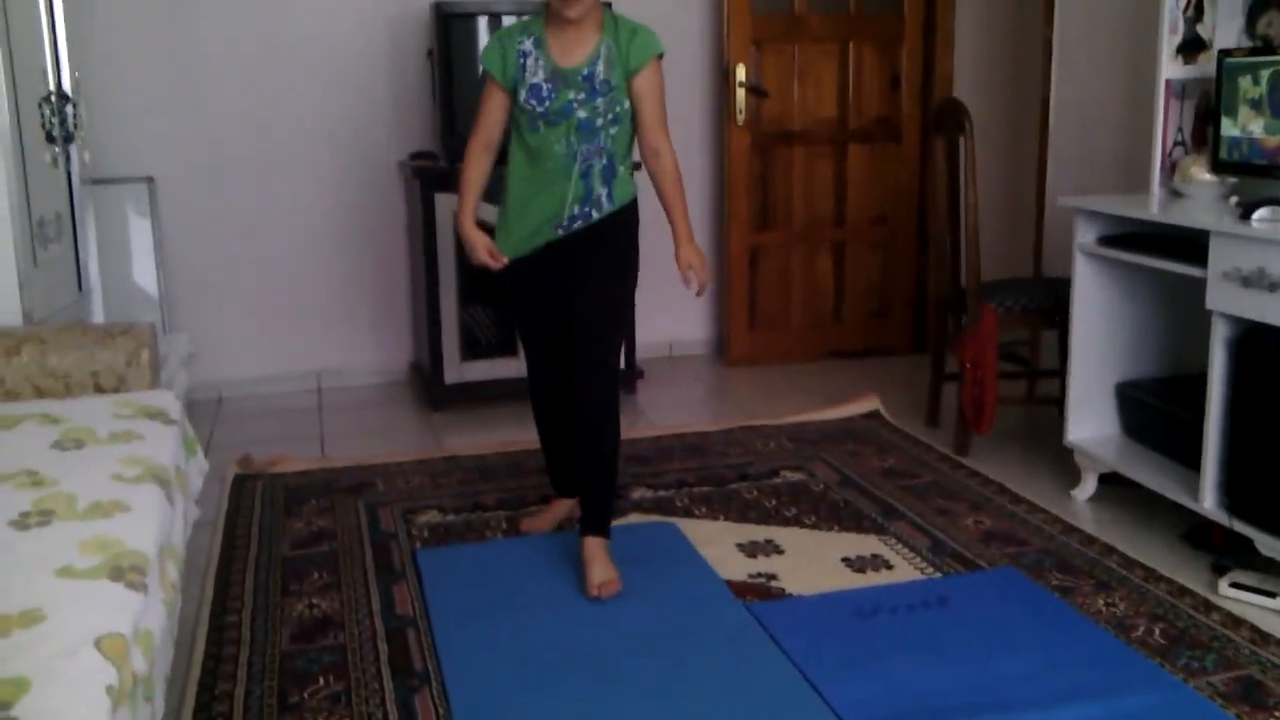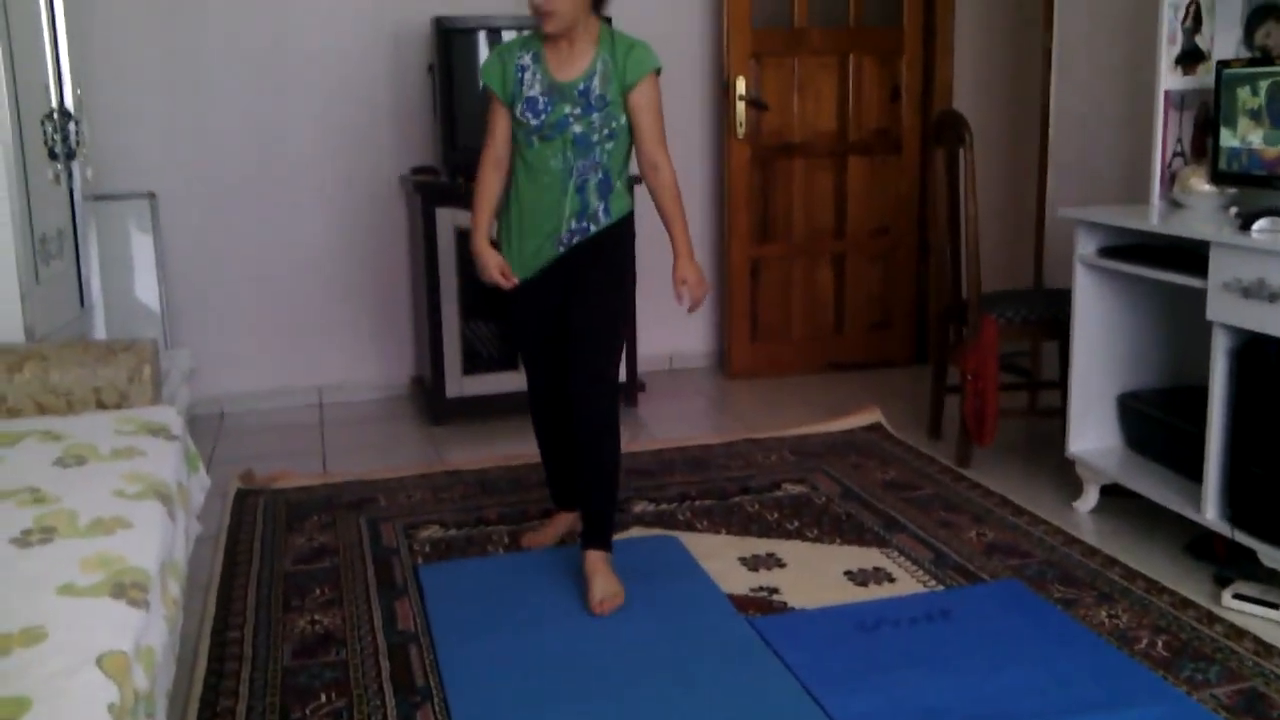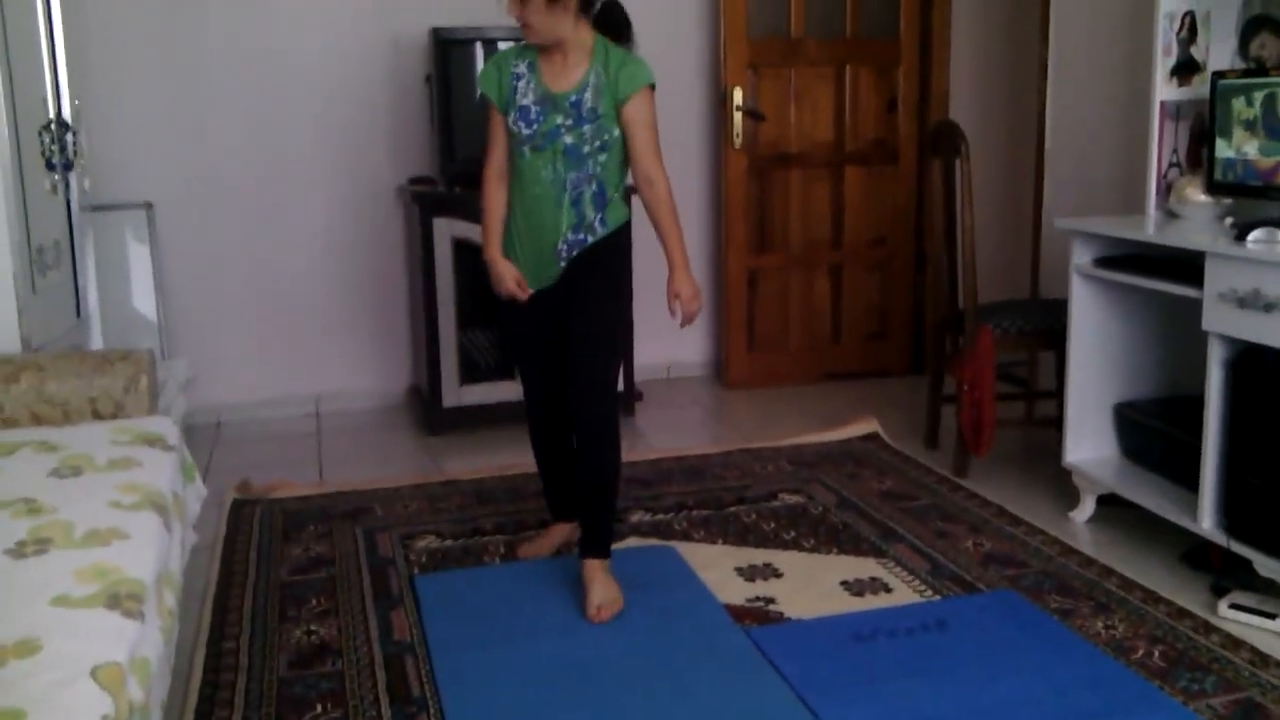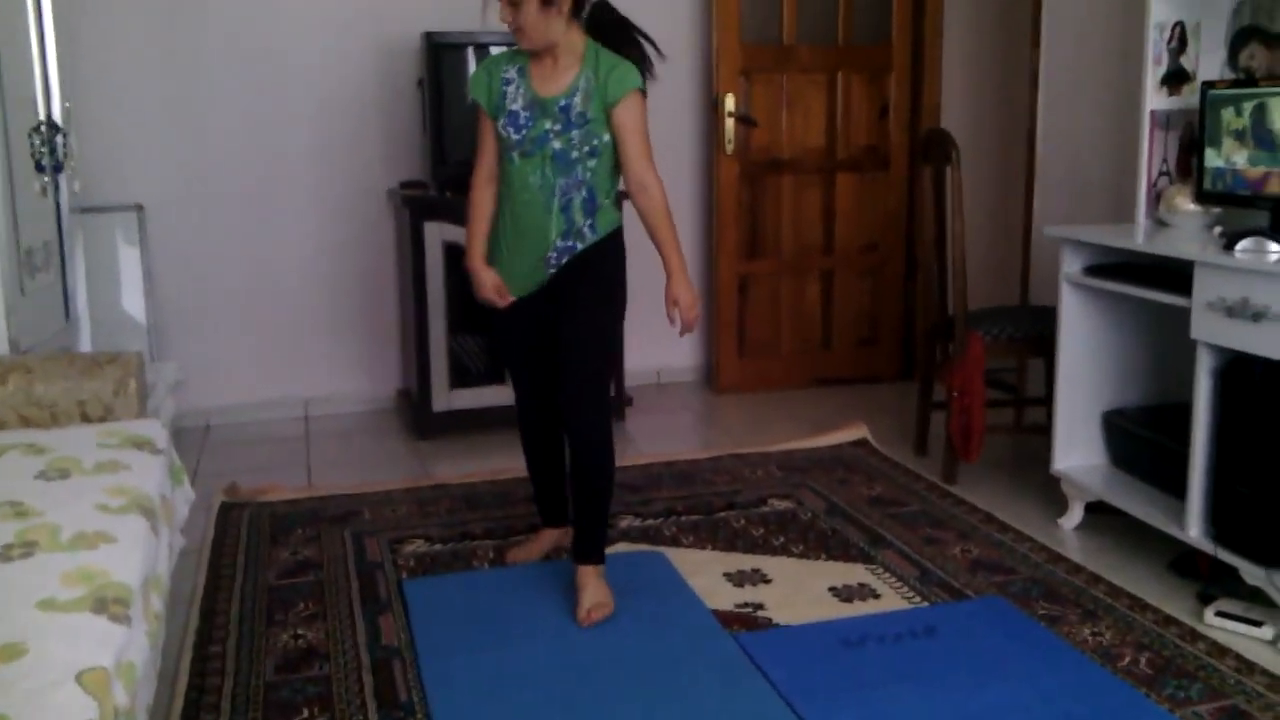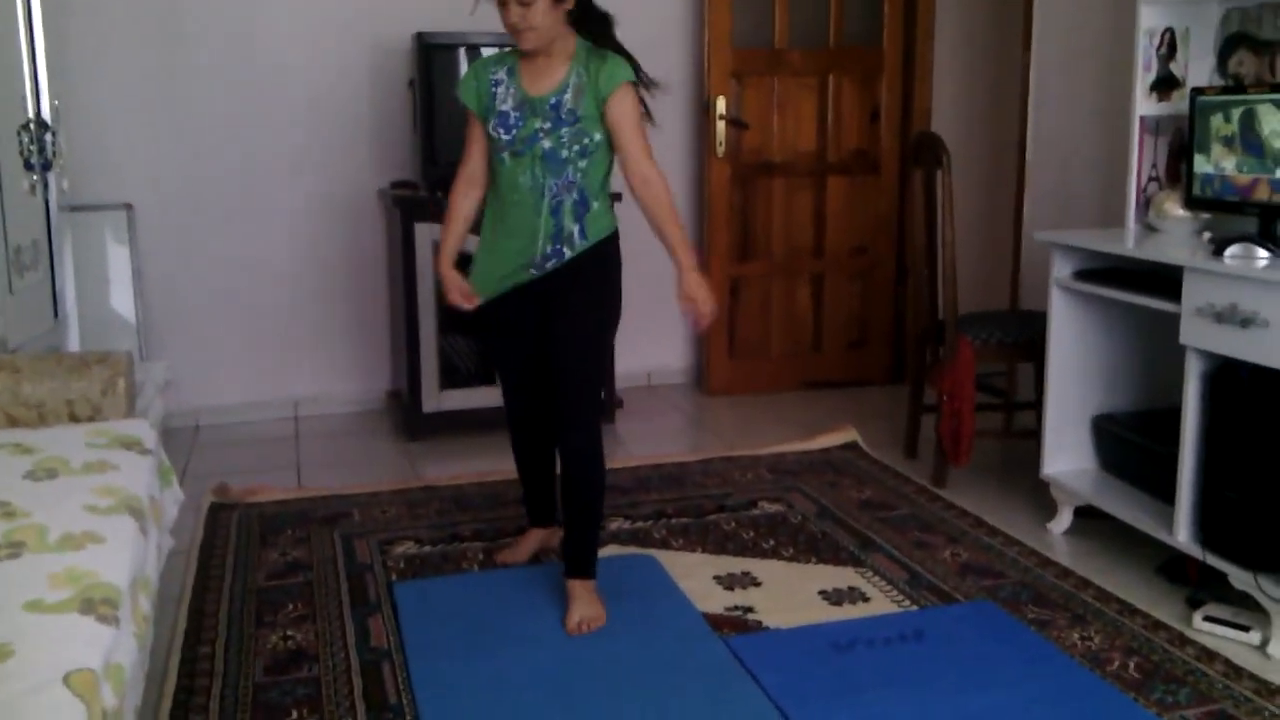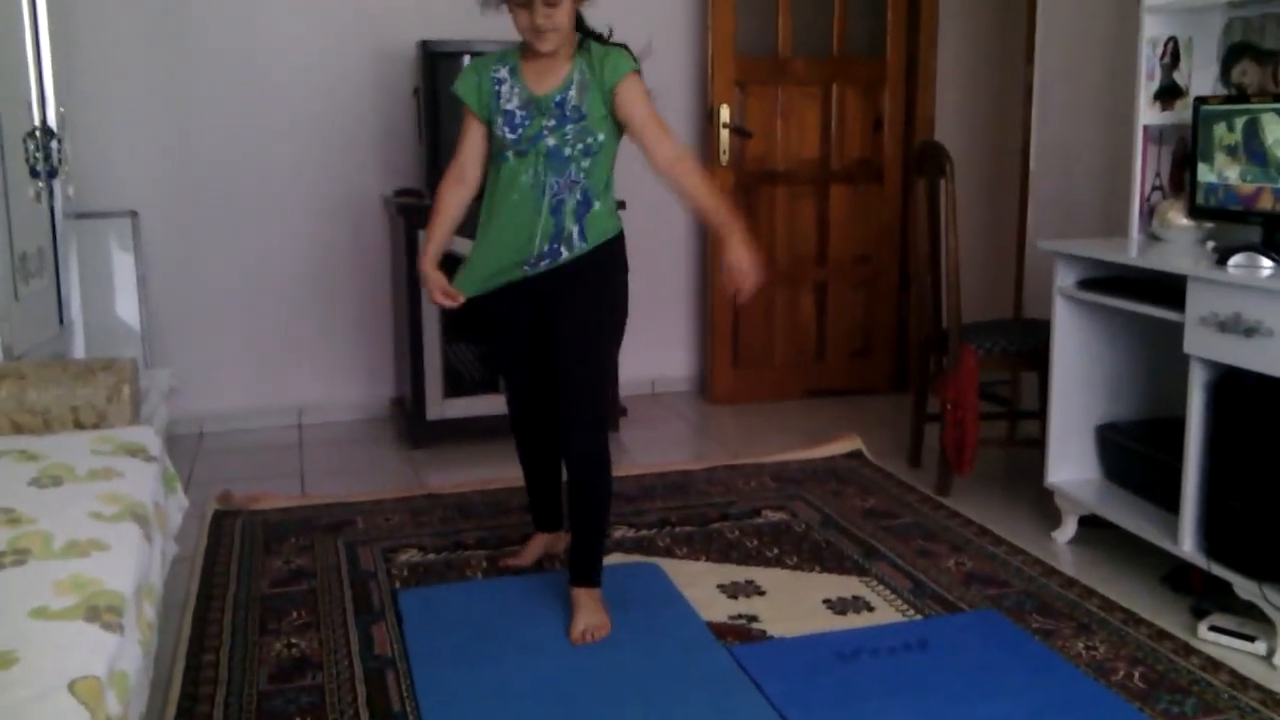
dt=0.1s
person 1, frame 1
right shoulder: (510, 49)
left elbow: (656, 146)
right elbow: (484, 142)
left wrist: (684, 237)
right wrist: (466, 220)
left hip: (604, 232)
right hip: (528, 238)
left knee: (593, 381)
right knee: (547, 376)
left ankle: (595, 538)
right ankle: (566, 493)
person 1, frame 2
left shoulder: (629, 59)
right shoulder: (509, 64)
left elbow: (655, 161)
right elbow: (495, 160)
left wrist: (684, 253)
right wrist: (482, 241)
left hip: (602, 246)
right hip: (531, 252)
left knee: (593, 394)
right knee: (547, 389)
left ankle: (597, 551)
right ankle: (568, 507)
person 1, frame 3
left shoulder: (623, 72)
right shoulder: (506, 73)
left elbow: (650, 174)
right elbow: (497, 171)
left wrist: (679, 266)
right wrist: (495, 253)
left hip: (598, 259)
right hip: (529, 265)
left knee: (591, 403)
right knee: (543, 400)
left ankle: (596, 558)
right ankle: (564, 518)
person 1, frame 4
left shoulder: (613, 75)
right shoulder: (497, 78)
left elbow: (642, 178)
right elbow: (487, 178)
left wrist: (677, 273)
right wrist: (477, 259)
left hip: (591, 265)
right hip: (519, 270)
left knee: (585, 412)
right knee: (535, 406)
left ankle: (590, 564)
right ankle: (554, 523)
person 1, frame 5
left shoulder: (605, 75)
right shoulder: (488, 80)
left elbow: (646, 176)
right elbow: (471, 179)
left wrist: (687, 267)
right wrist: (446, 259)
left hip: (583, 269)
right hip: (511, 273)
left knee: (576, 420)
right knee: (525, 409)
left ankle: (581, 575)
right ankle: (543, 522)
person 1, frame 6
left shoulder: (609, 69)
right shoulder: (487, 79)
left elbow: (667, 154)
right elbow: (464, 174)
left wrist: (729, 229)
right wrist: (429, 256)
left hip: (588, 272)
right hip: (510, 277)
left knee: (582, 425)
right knee: (529, 414)
left ankle: (586, 583)
right ankle: (548, 528)
